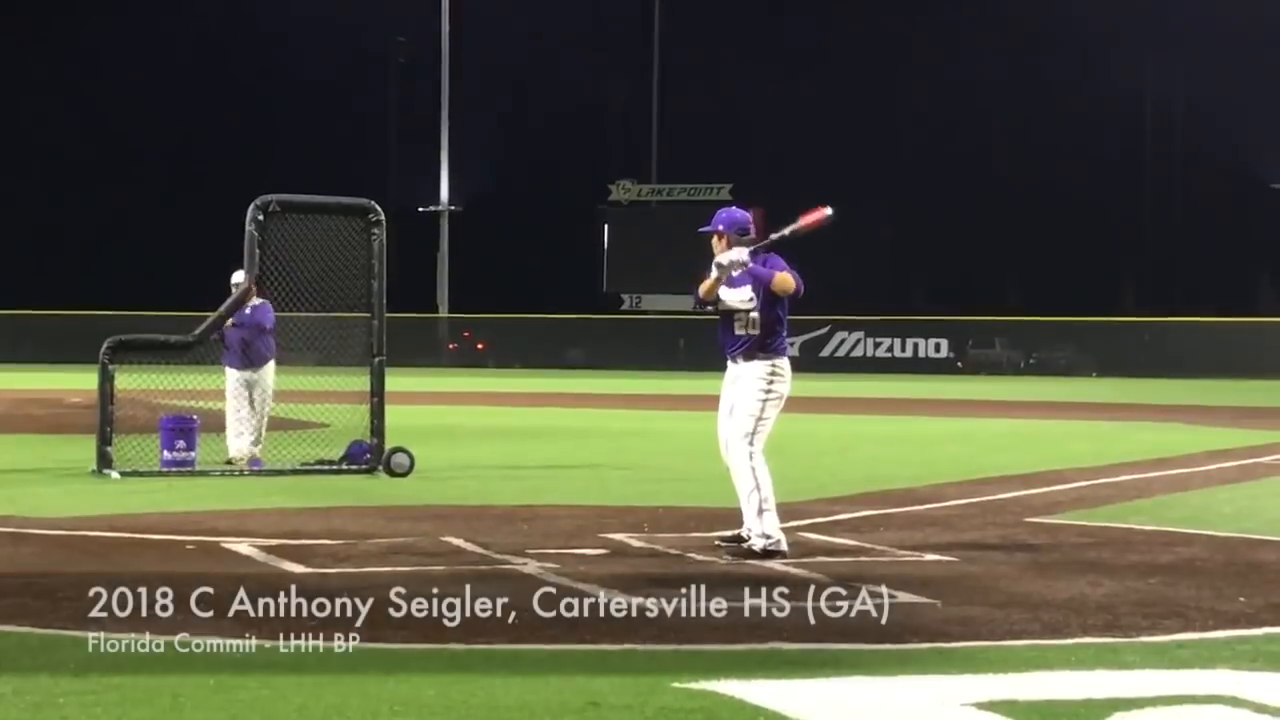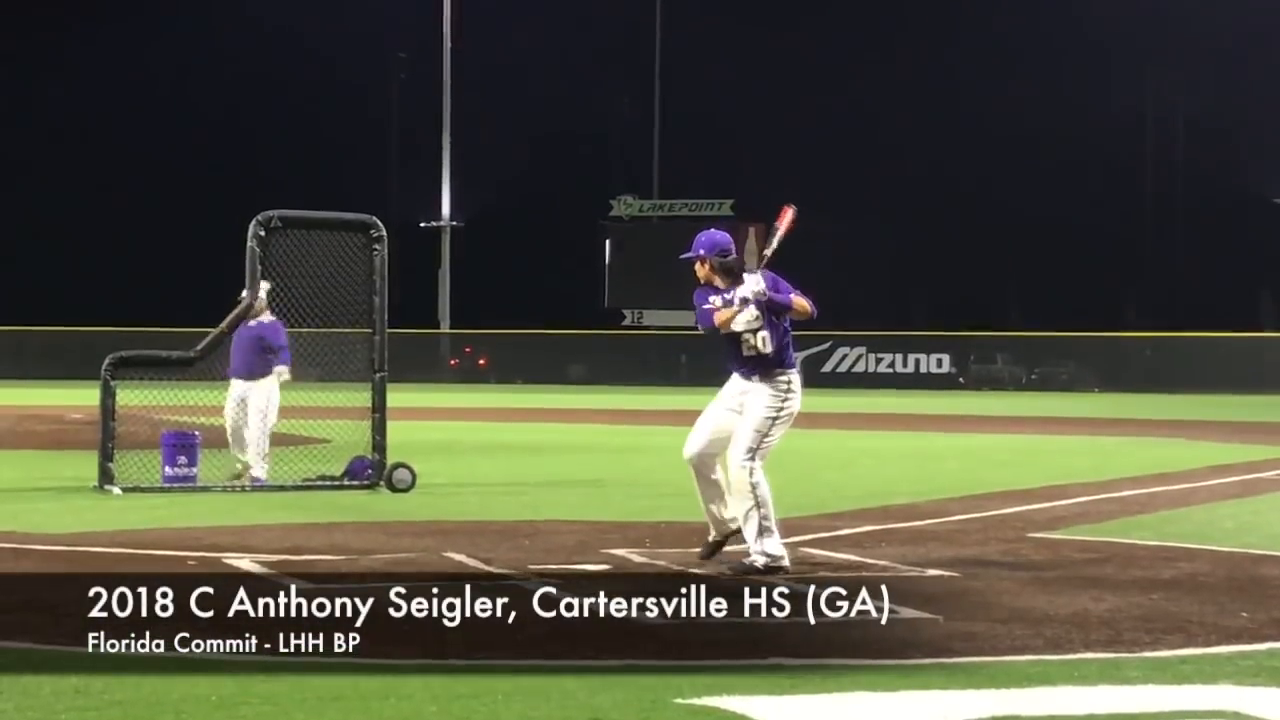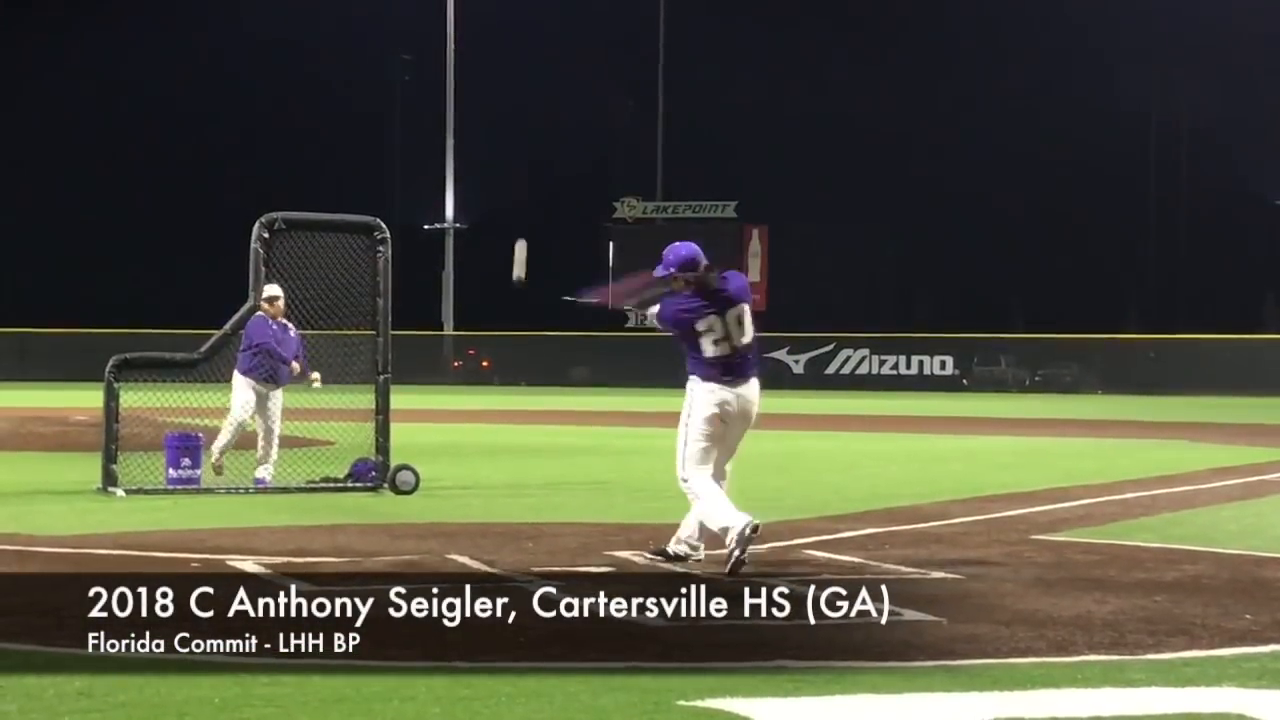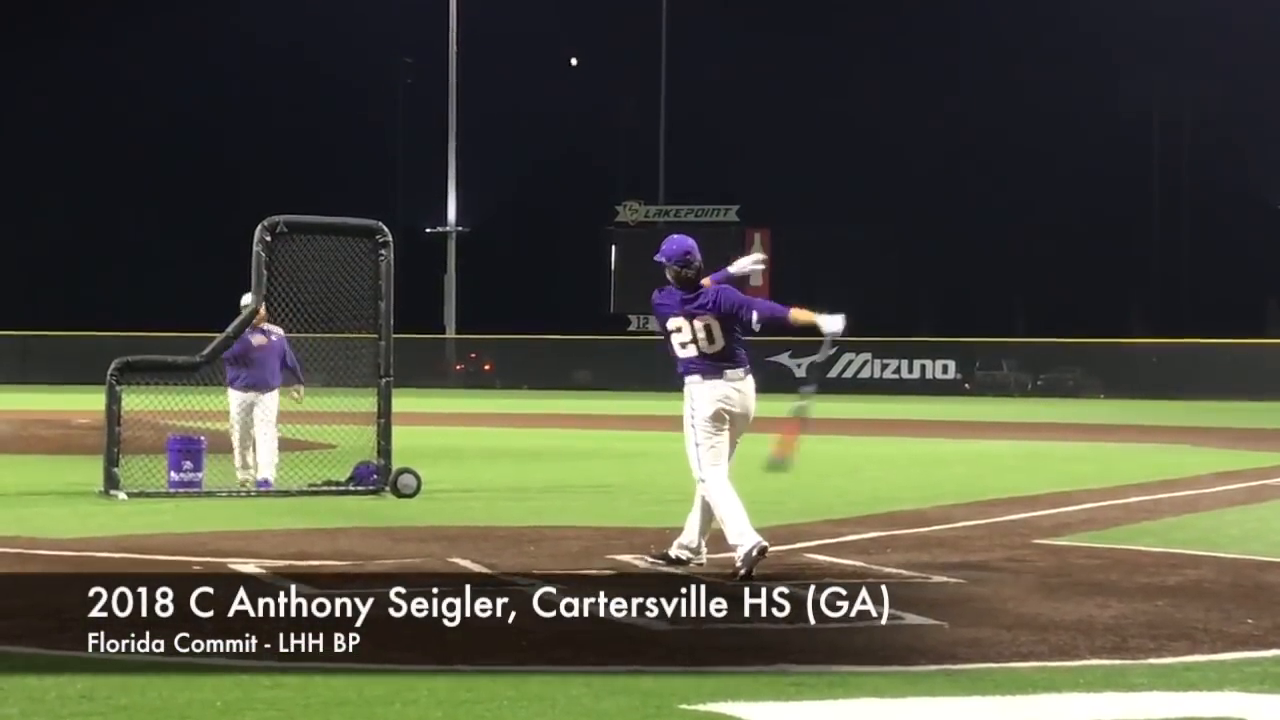
dt=0.7s
person 1, frame 1
left shoulder: (767, 262)
right shoulder: (722, 270)
left elbow: (793, 286)
right elbow: (704, 297)
left wrist: (749, 266)
right wrist: (719, 273)
left hip: (764, 370)
right hip: (736, 369)
left knee: (744, 448)
right knee: (731, 449)
left ankle: (769, 539)
right ankle: (753, 528)
person 1, frame 2
left shoulder: (762, 280)
right shoulder: (704, 294)
left elbow: (807, 310)
right elbow: (715, 322)
left wrist: (767, 297)
right wrist: (740, 301)
left hip: (776, 386)
right hip: (739, 383)
left knee: (743, 461)
right knee: (696, 450)
left ankle: (770, 555)
right ankle: (724, 524)
person 1, frame 3
left shoulder: (679, 308)
right shoulder: (736, 284)
left elbow: (660, 315)
left wrist: (658, 310)
left hip: (709, 393)
right hip: (746, 392)
left knee: (693, 475)
right knee: (713, 472)
left ankle: (736, 527)
right ankle: (687, 543)
person 1, frame 4
left shoulder: (660, 301)
right shoulder: (721, 297)
right elbow: (769, 312)
left wrist: (730, 272)
right wrist: (820, 319)
left hip: (703, 392)
right hip: (741, 386)
left knee: (711, 475)
right knee: (711, 471)
left ankle: (746, 543)
right ankle: (688, 546)
person 2, frame 1
left shoulder: (263, 306)
left elbow: (262, 323)
right elbow: (218, 333)
left wrist: (231, 322)
left hip: (262, 368)
right hip: (235, 369)
left knee: (260, 411)
right knee: (236, 411)
left ankle: (253, 451)
right ankle: (238, 454)
person 2, frame 2
left shoulder: (270, 324)
right shoulder: (247, 321)
left elbow: (283, 347)
left wrist: (283, 366)
left hip: (262, 383)
right hip: (238, 383)
left knee: (258, 428)
right knee: (232, 425)
left ankle: (257, 472)
right ankle: (245, 463)
person 2, frame 3
left shoulder: (290, 329)
right shoulder: (258, 321)
left elbow: (297, 355)
right elbow: (266, 346)
right wrist: (288, 362)
left hip: (274, 388)
right hip: (247, 381)
left knee: (270, 431)
right knee: (239, 418)
left ankle: (263, 475)
right ankle: (217, 454)
person 2, frame 4
left shoulder: (277, 333)
left elbow: (288, 359)
right elbow: (227, 354)
left wrist: (297, 383)
right wrist: (250, 343)
left hip: (267, 393)
right hip: (239, 393)
left knee: (266, 433)
right knee: (240, 436)
left ankle: (265, 477)
right ankle: (245, 477)
